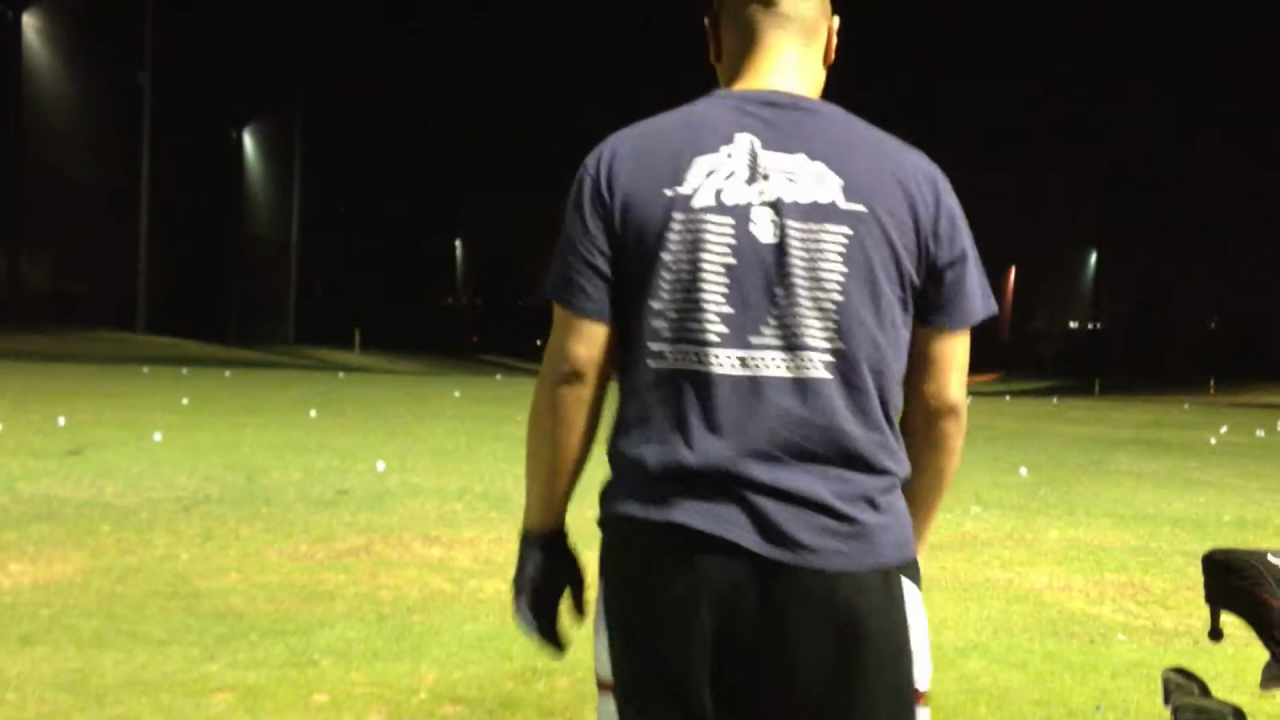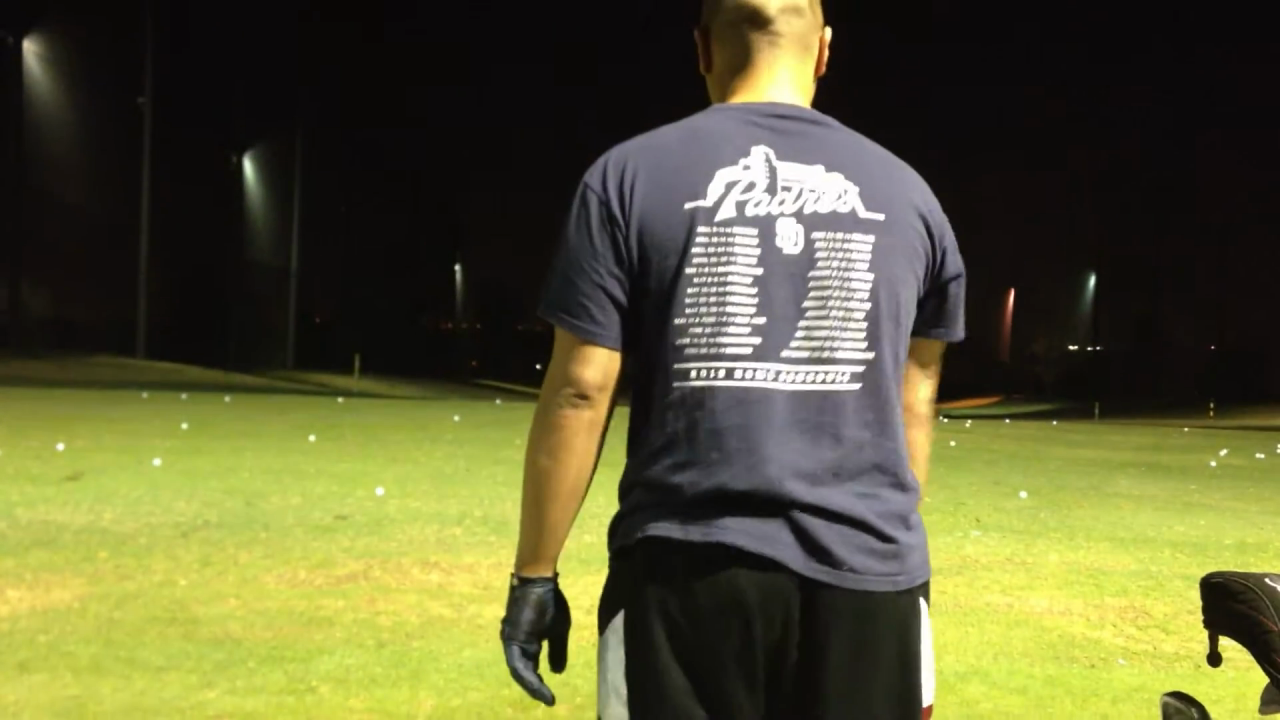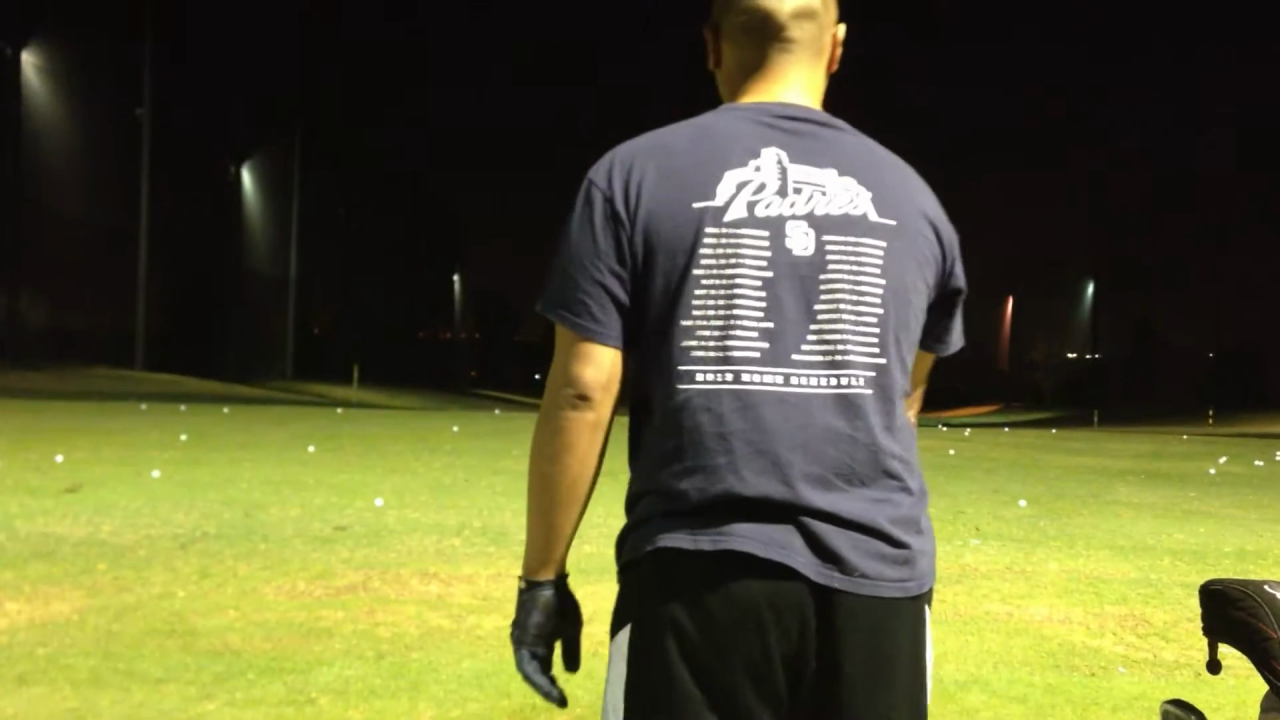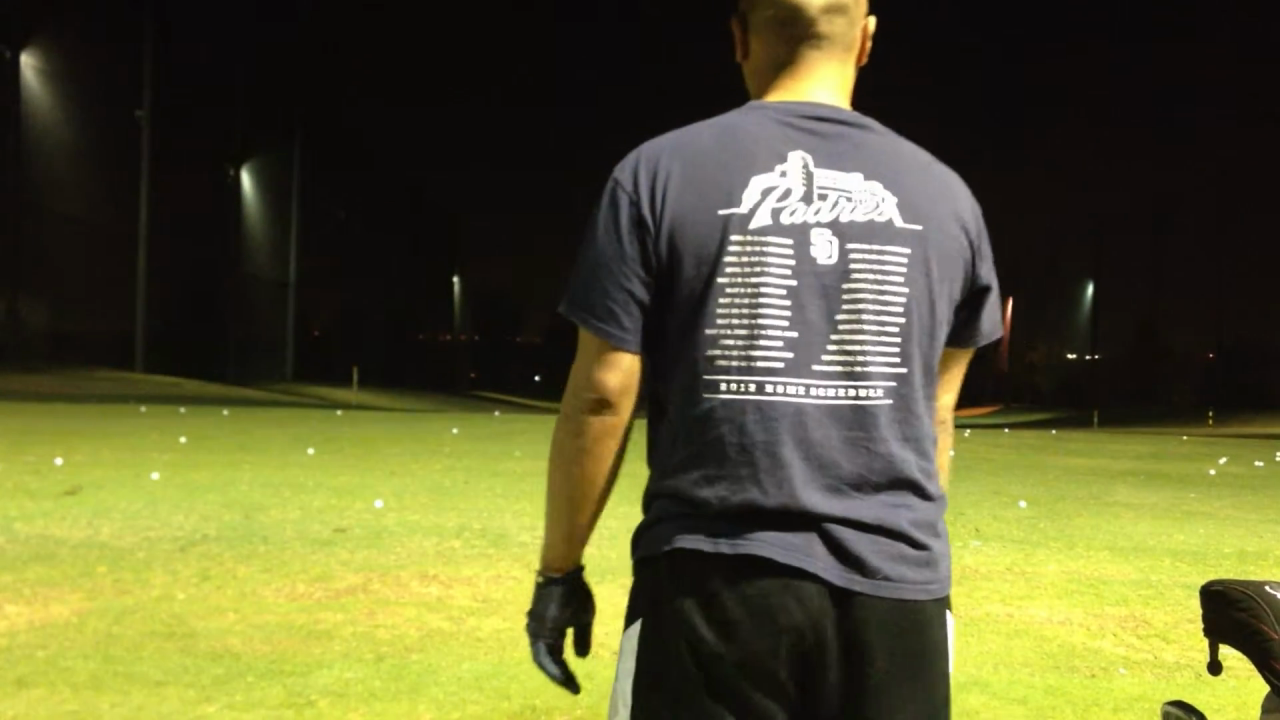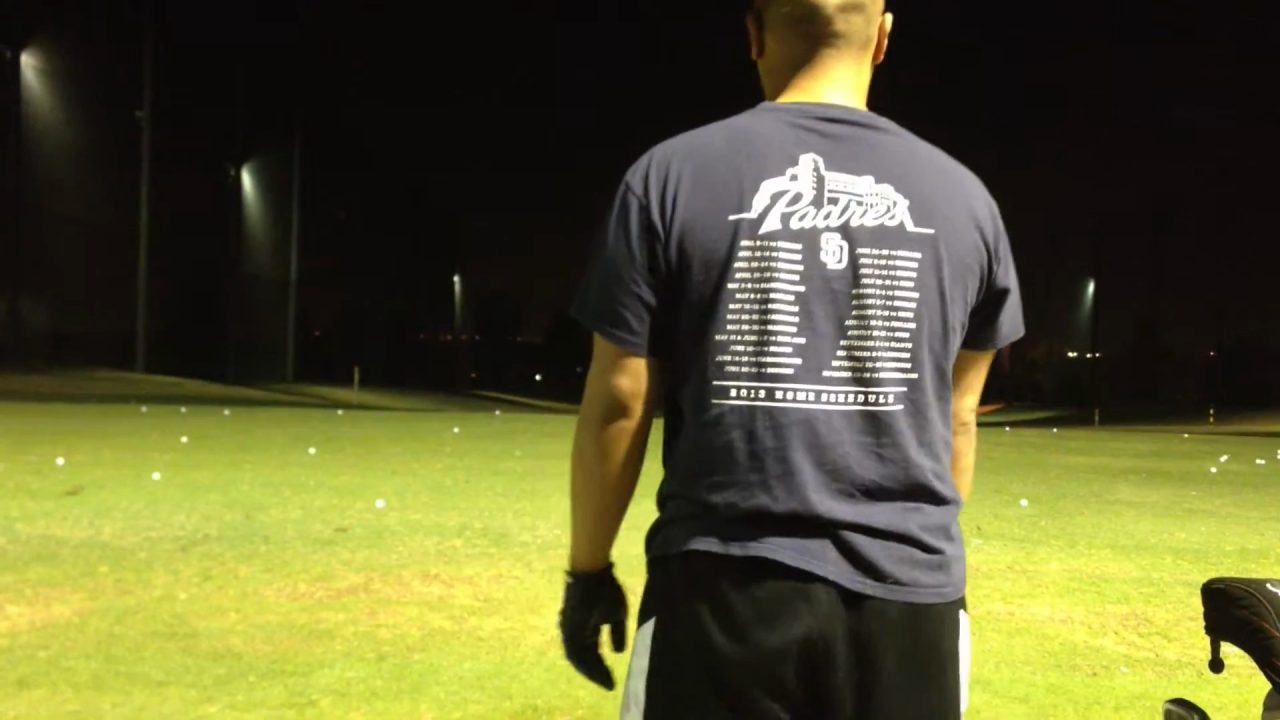
dt=0.2s
person 1, frame 1
left shoulder: (624, 162)
right shoulder: (913, 181)
left elbow: (574, 369)
right elbow: (942, 402)
left wrist: (543, 531)
right wrist: (908, 541)
left hip: (665, 550)
right hip: (846, 561)
person 1, frame 2
left shoulder: (628, 177)
right shoulder: (906, 192)
left elbow: (580, 394)
right elbow: (911, 407)
left wrist: (534, 574)
left hip: (683, 573)
right hip: (868, 575)
person 1, frame 3
left shoulder: (633, 176)
right shoulder: (912, 198)
left elbow: (582, 396)
left wrist: (543, 577)
left hip: (695, 579)
right hip: (877, 581)
person 1, frame 4
left shoulder: (659, 174)
right shoulder: (945, 195)
left elbow: (603, 398)
right elbow: (933, 413)
left wrist: (558, 571)
left hip: (712, 586)
right hip: (893, 588)
person 1, frame 5
left shoulder: (672, 176)
right shoulder: (962, 196)
left elbow: (619, 404)
right elbow: (955, 418)
left wrist: (587, 571)
left hip: (722, 590)
right hip: (906, 594)
